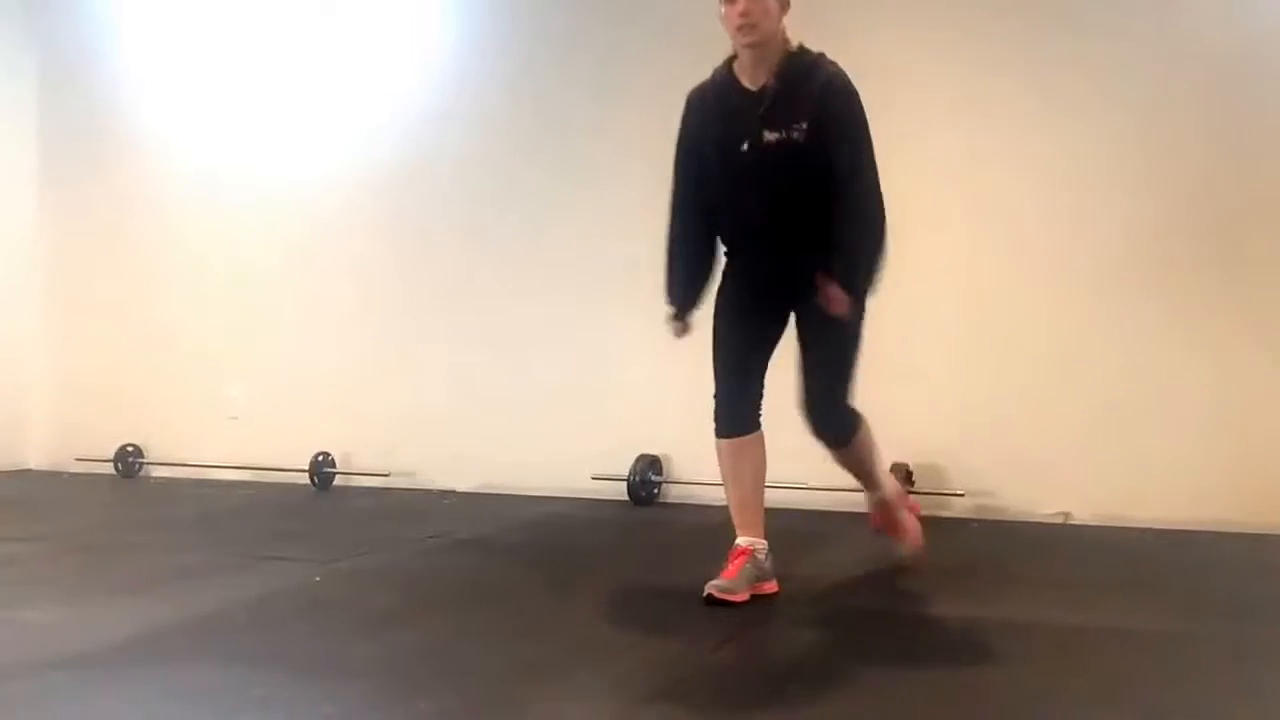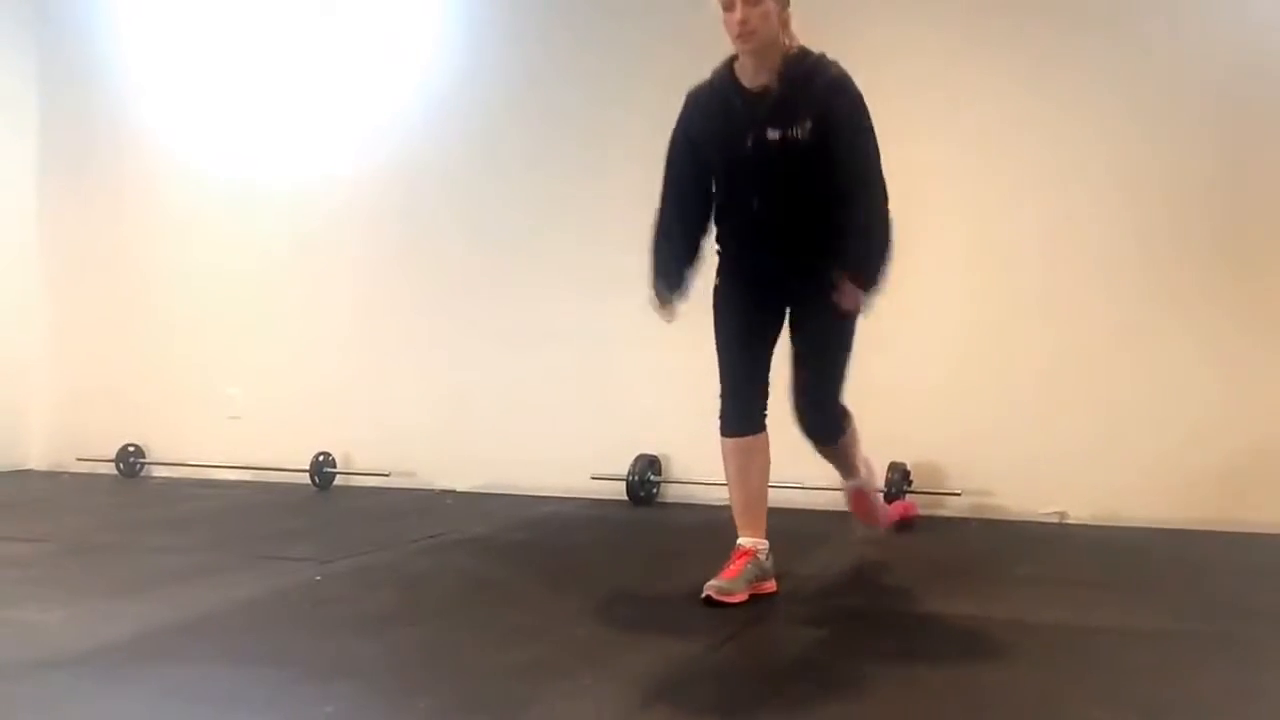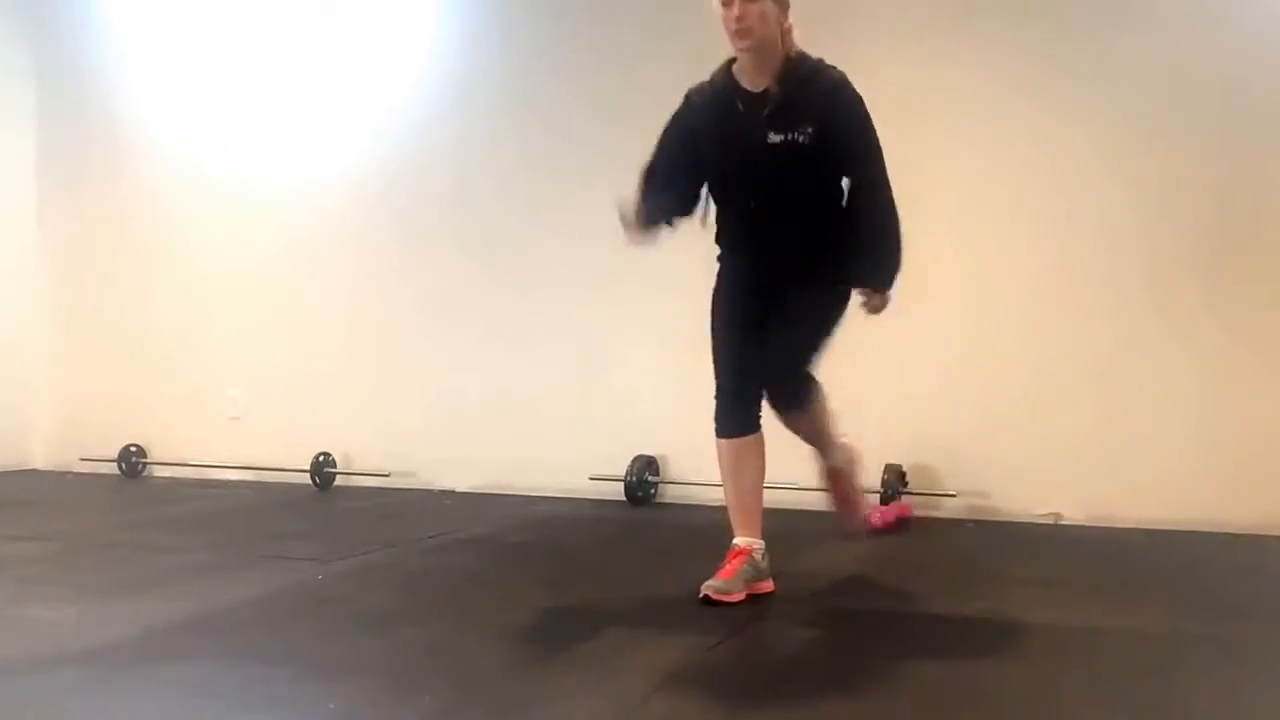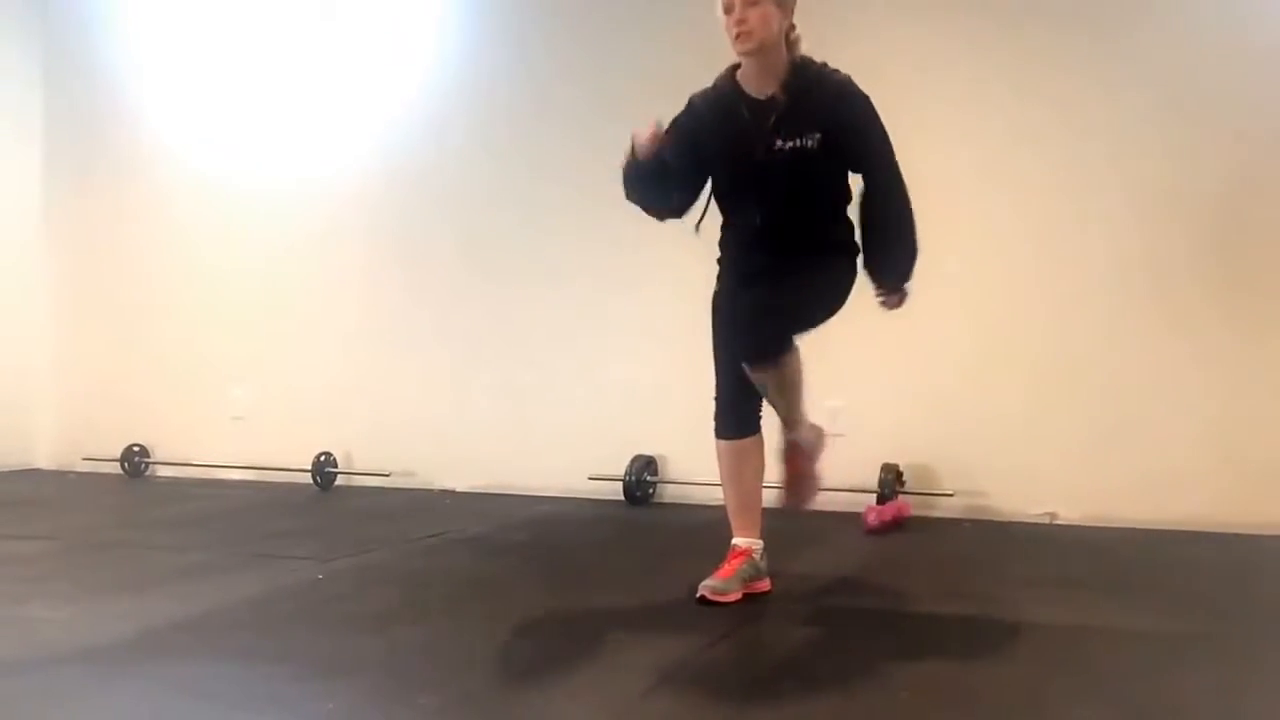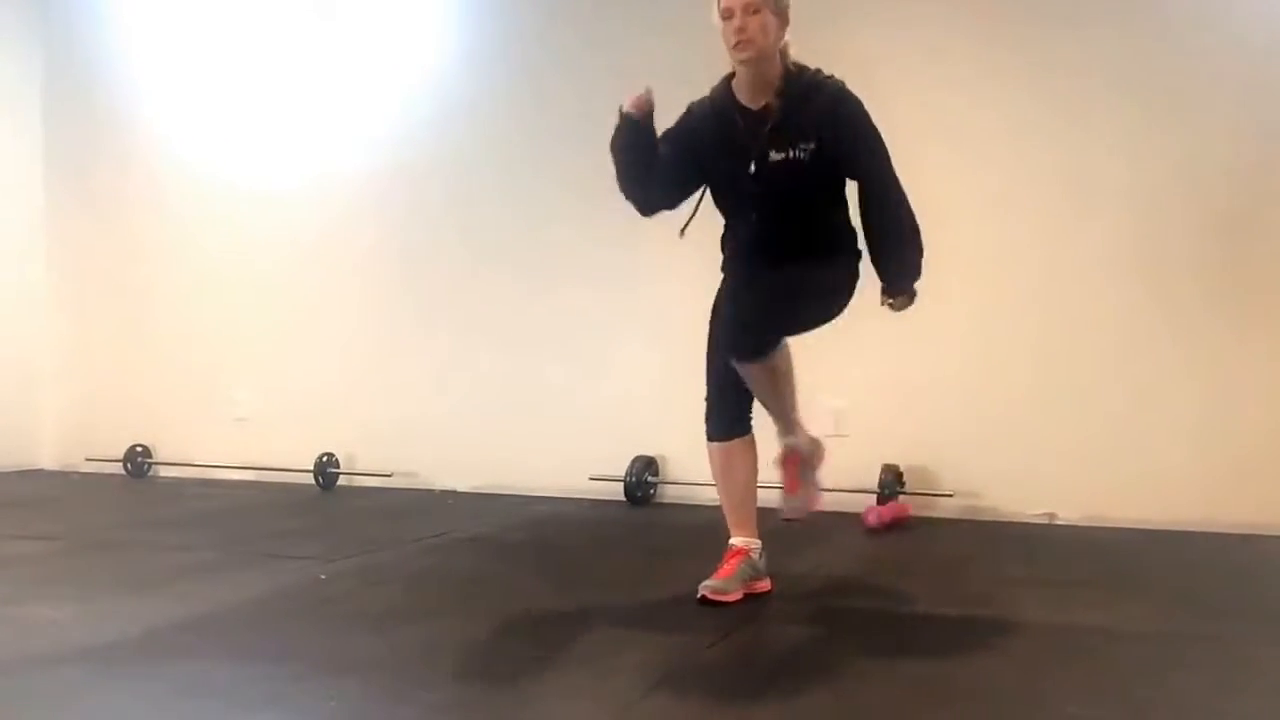
dt=1s
person 1, frame 1
left shoulder: (825, 86)
right shoulder: (705, 104)
left elbow: (859, 189)
right elbow: (691, 207)
left wrist: (851, 278)
right wrist: (682, 294)
left hip: (826, 274)
right hip: (748, 276)
left knee: (824, 409)
right knee: (733, 404)
left ankle: (886, 496)
right ankle: (751, 554)
person 1, frame 2
left shoulder: (827, 86)
right shoulder: (705, 105)
left elbow: (865, 186)
right elbow: (685, 199)
left wrist: (861, 271)
right wrist: (670, 275)
left hip: (823, 272)
right hip: (744, 275)
left knee: (817, 408)
right knee: (740, 404)
left ankle: (857, 481)
right ankle: (752, 554)
person 1, frame 3
left shoulder: (824, 91)
right shoulder: (703, 106)
left elbow: (870, 184)
right elbow: (672, 184)
left wrist: (877, 271)
right wrist: (645, 211)
left hip: (819, 270)
right hip: (743, 270)
left knee: (779, 373)
right knee: (734, 403)
left ankle: (836, 460)
right ankle: (748, 555)
person 1, frame 4
left shoulder: (832, 96)
right shoulder: (709, 110)
left elbow: (882, 181)
right elbow: (667, 195)
left wrist: (892, 268)
right wrist: (645, 163)
left hip: (821, 264)
right hip: (745, 270)
left knee: (757, 331)
right knee: (734, 404)
left ankle: (799, 436)
right ankle: (747, 554)
person 1, frame 5
left shoulder: (826, 103)
right shoulder: (706, 119)
left elbow: (879, 187)
right elbow: (652, 193)
left wrist: (899, 272)
right wrist: (632, 128)
left hip: (822, 268)
right hip: (747, 272)
left knee: (749, 328)
right knee: (723, 405)
left ankle: (798, 443)
right ankle: (745, 554)
